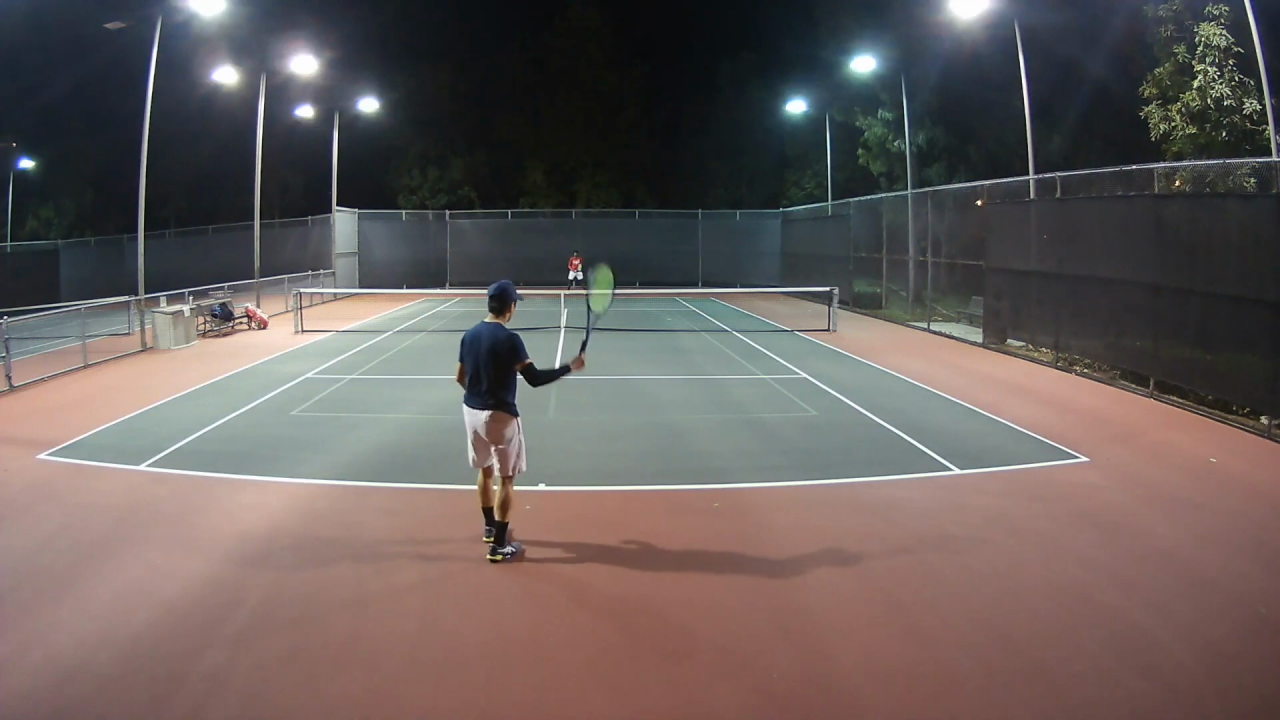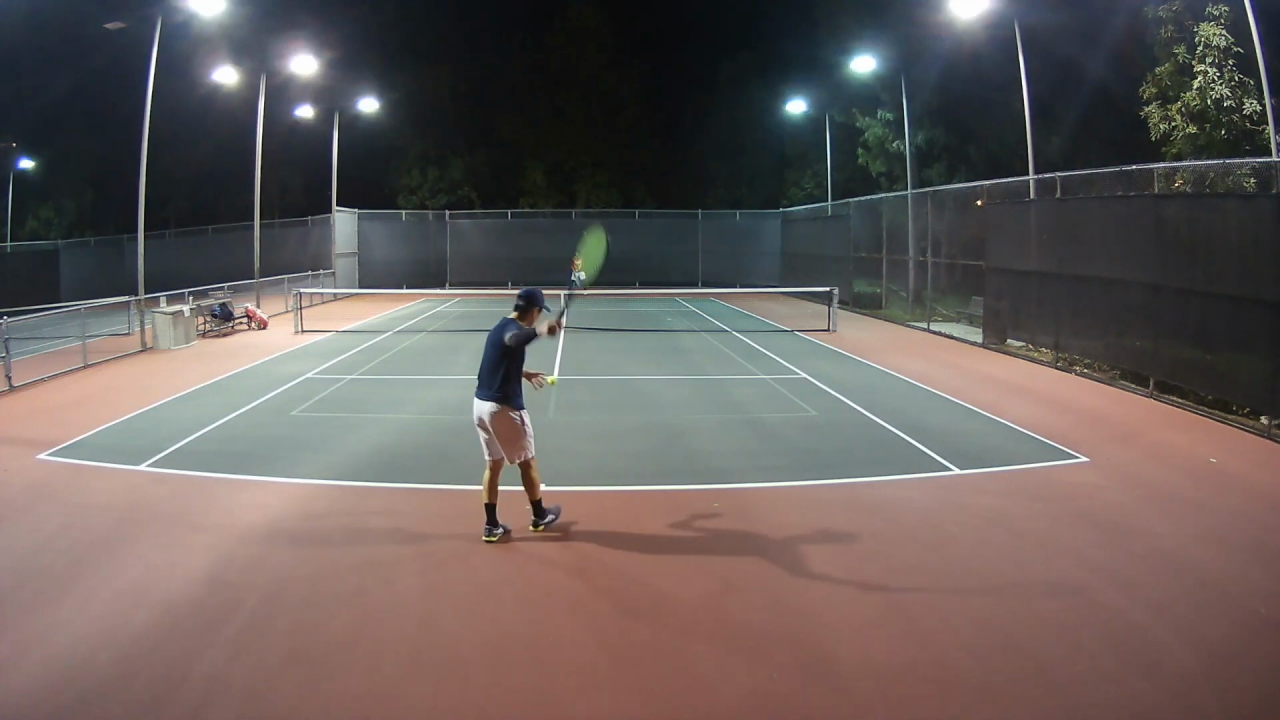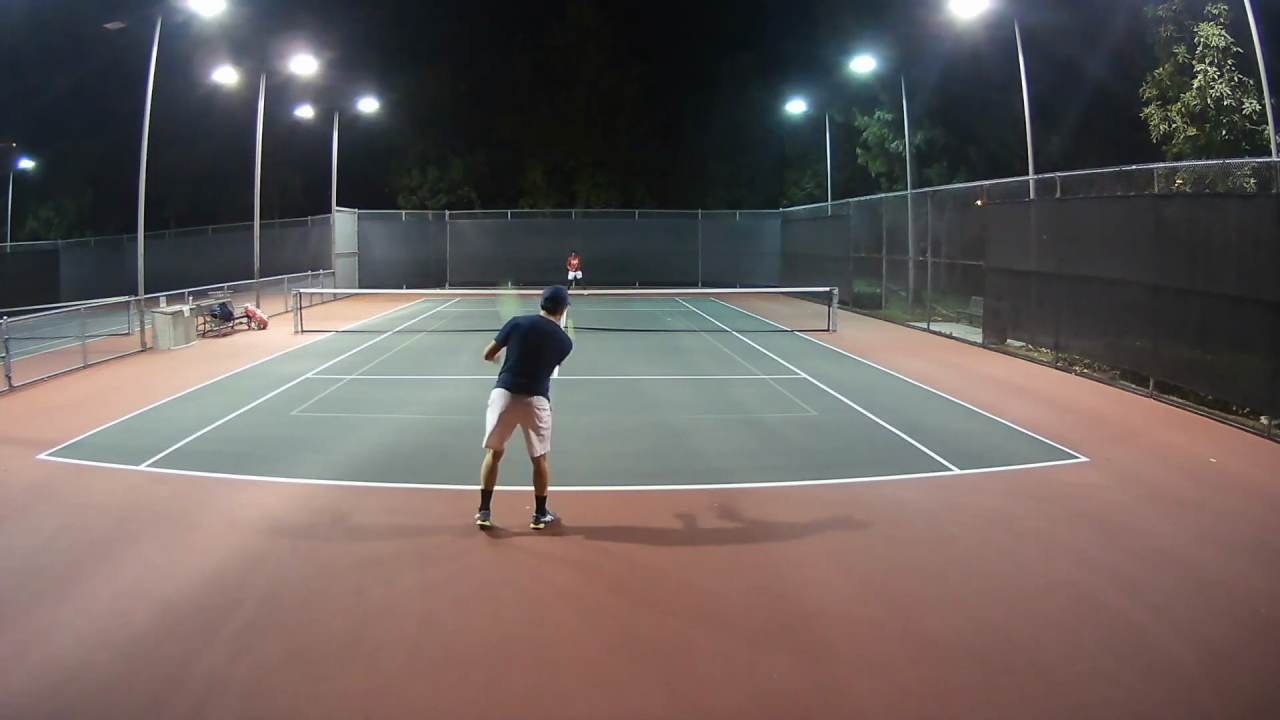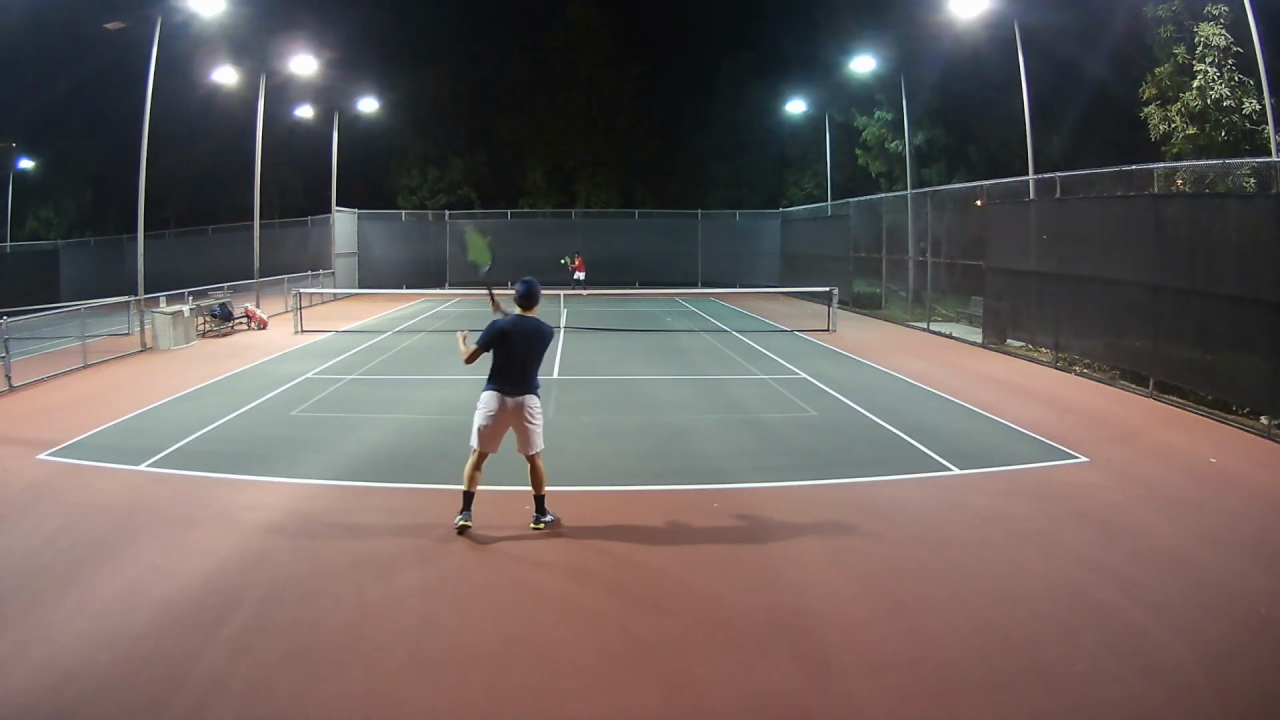
dt=0.5s
person 1, frame 1
left shoulder: (469, 335)
right shoulder: (509, 339)
left elbow: (461, 378)
right elbow: (534, 378)
right wrist: (569, 367)
left hip: (472, 411)
right hip: (500, 415)
left knee: (485, 471)
right knee: (506, 479)
left ankle: (490, 526)
right ankle: (499, 544)
person 1, frame 2
left shoulder: (498, 328)
right shoulder: (515, 327)
right elbow: (512, 340)
left wrist: (524, 374)
right wrist: (539, 330)
left hip: (481, 404)
right hip: (504, 407)
left knee: (493, 464)
right knee: (527, 463)
left ankle: (491, 525)
right ankle: (539, 516)
person 1, frame 3
left shoulder: (518, 323)
right shoulder: (564, 342)
left elbow: (488, 355)
left wrist: (501, 361)
left hip: (503, 395)
right hip: (535, 400)
left knee: (494, 453)
right knee: (540, 458)
left ankle: (484, 511)
right ankle: (540, 514)
person 1, frame 4
left shoulder: (498, 327)
right shoulder: (546, 331)
left elbow: (468, 358)
left wrist: (462, 340)
right wrist: (506, 314)
left hip: (495, 398)
right hip: (527, 400)
left knee: (477, 456)
right knee: (535, 458)
left ankle: (465, 513)
right ankle: (540, 514)
